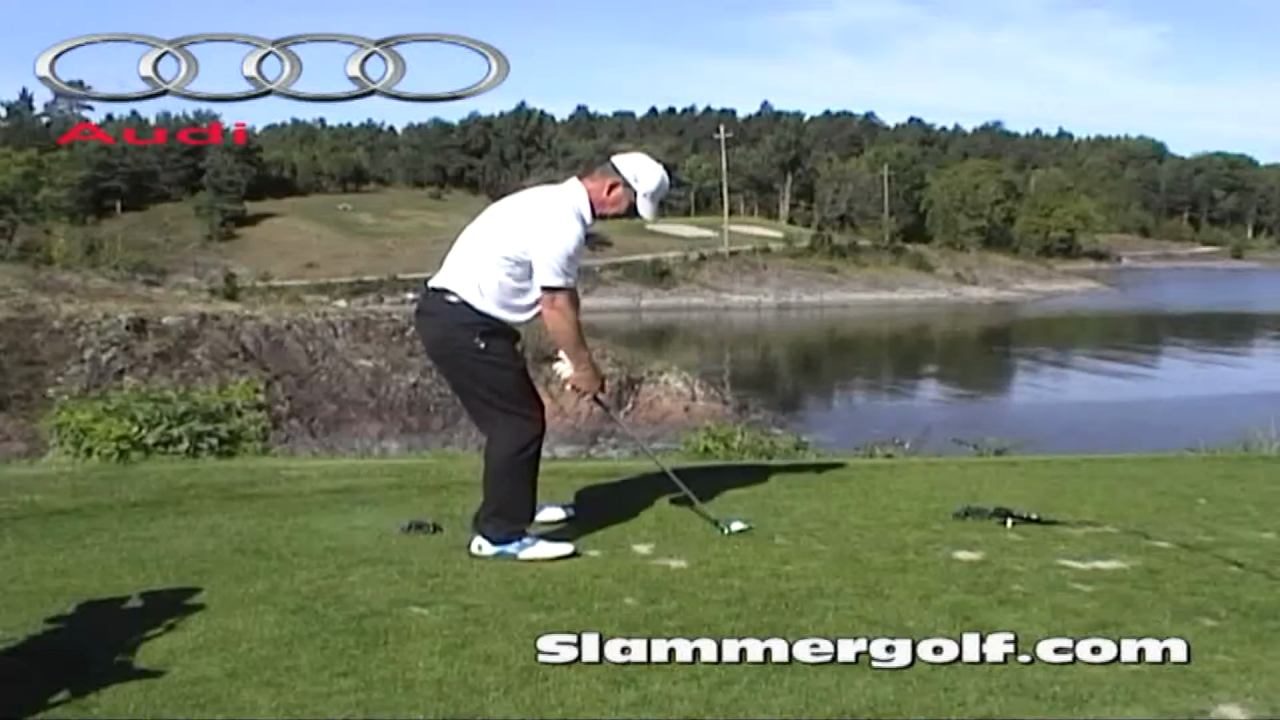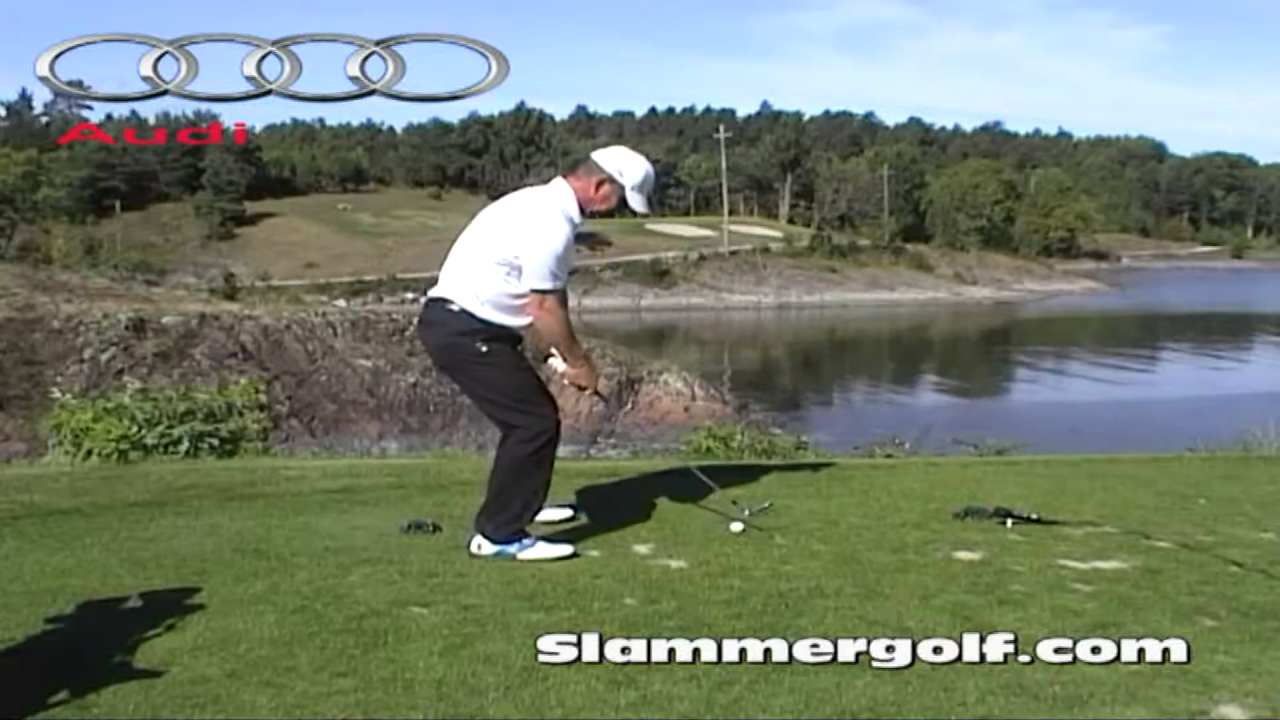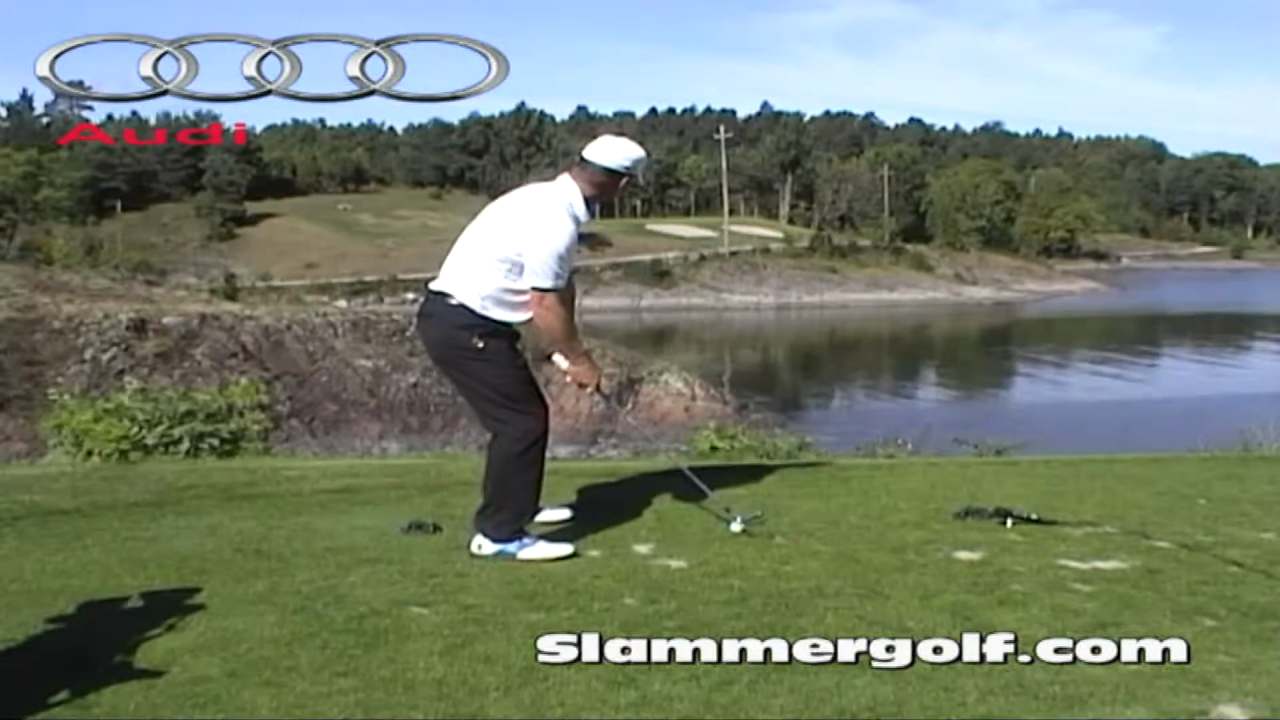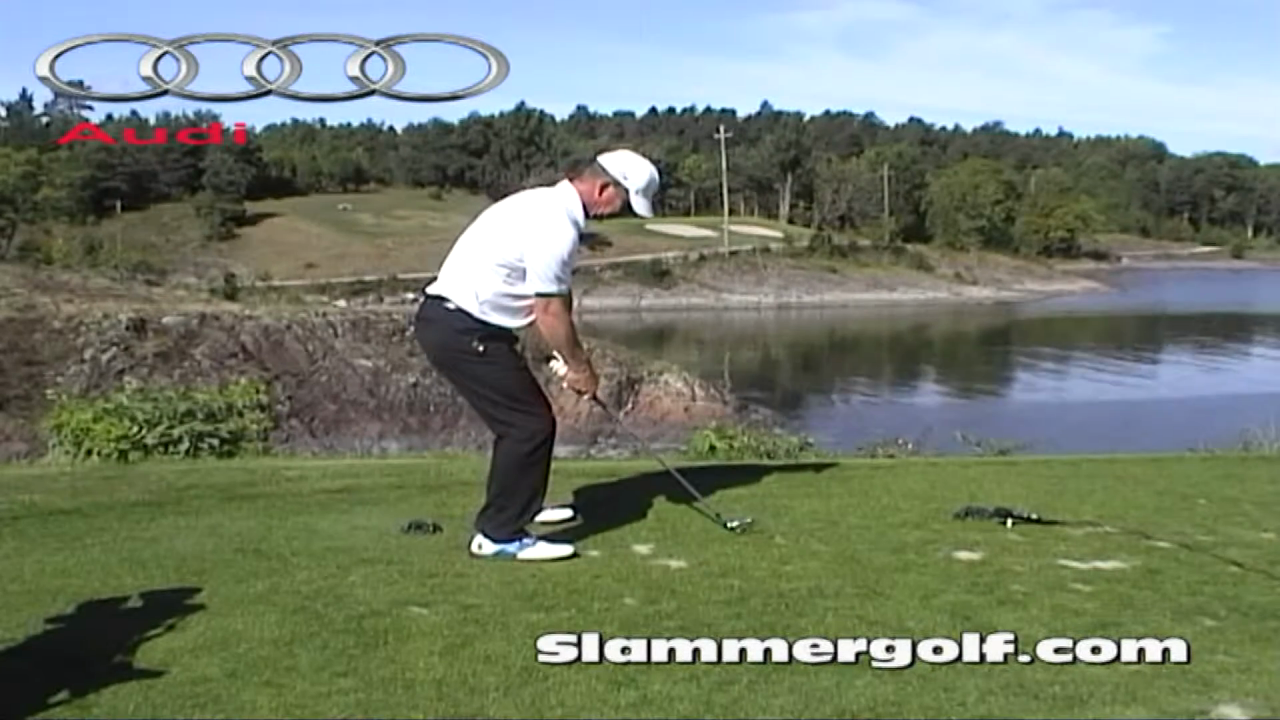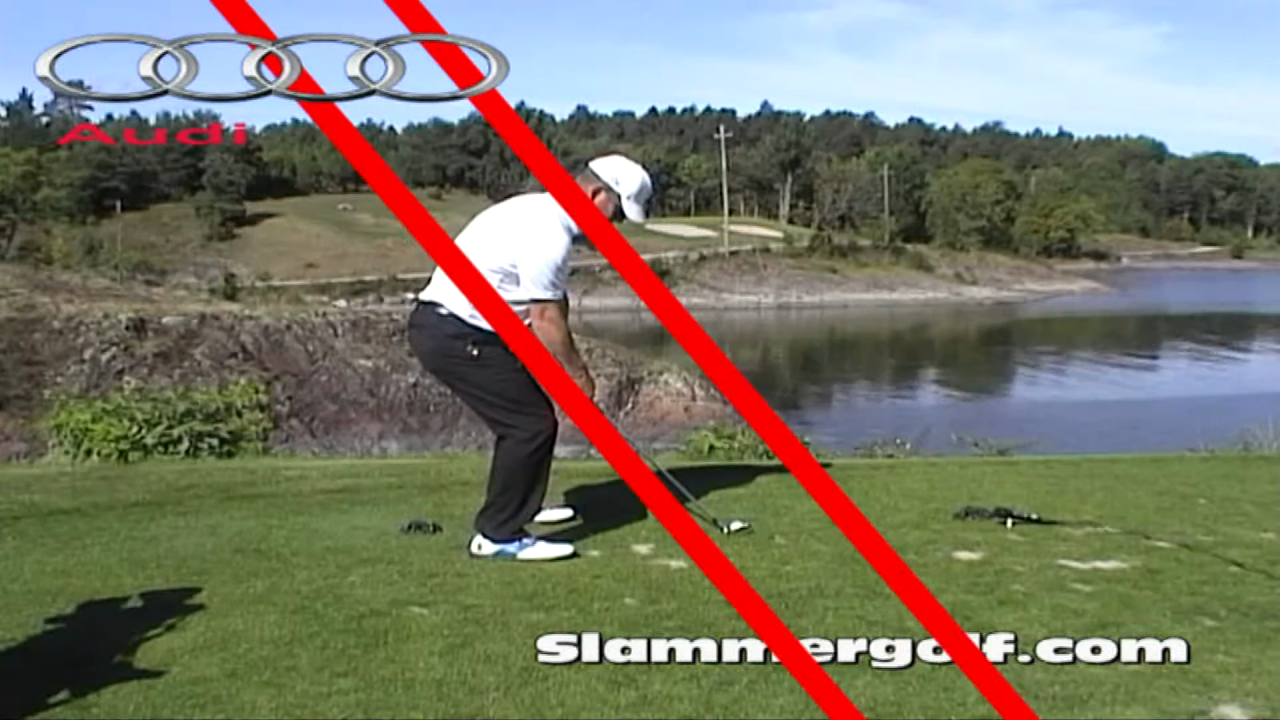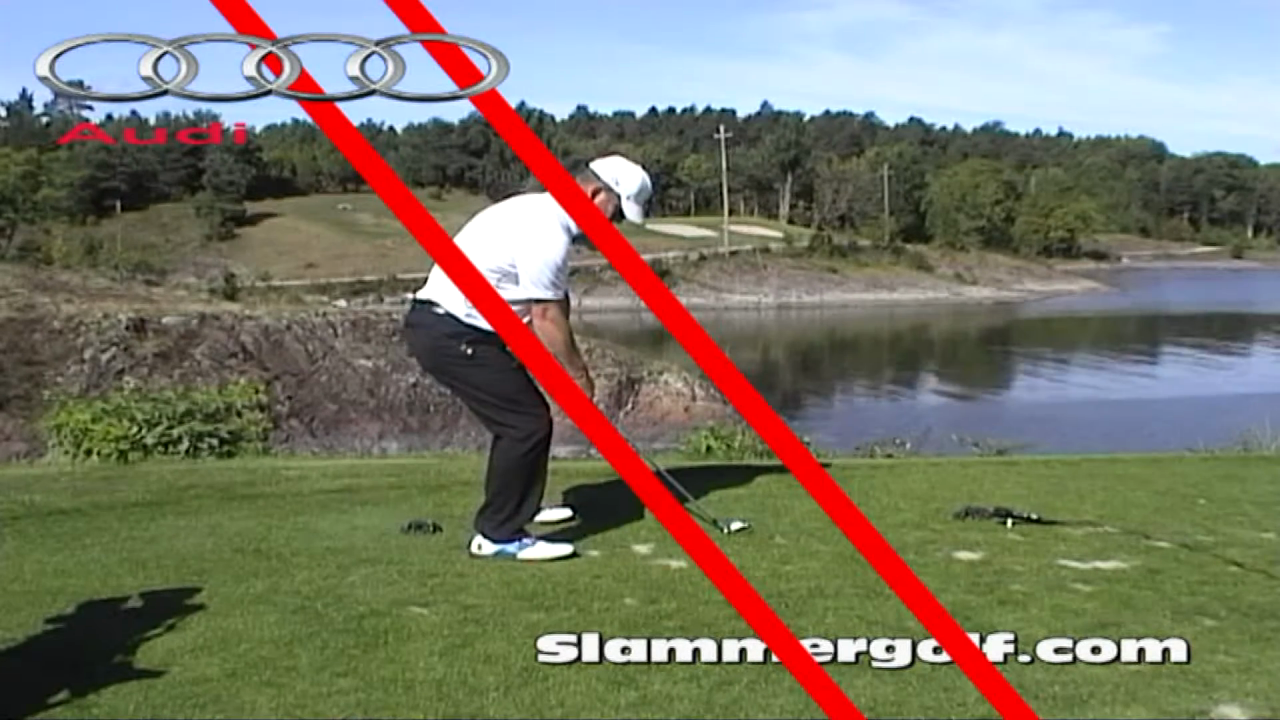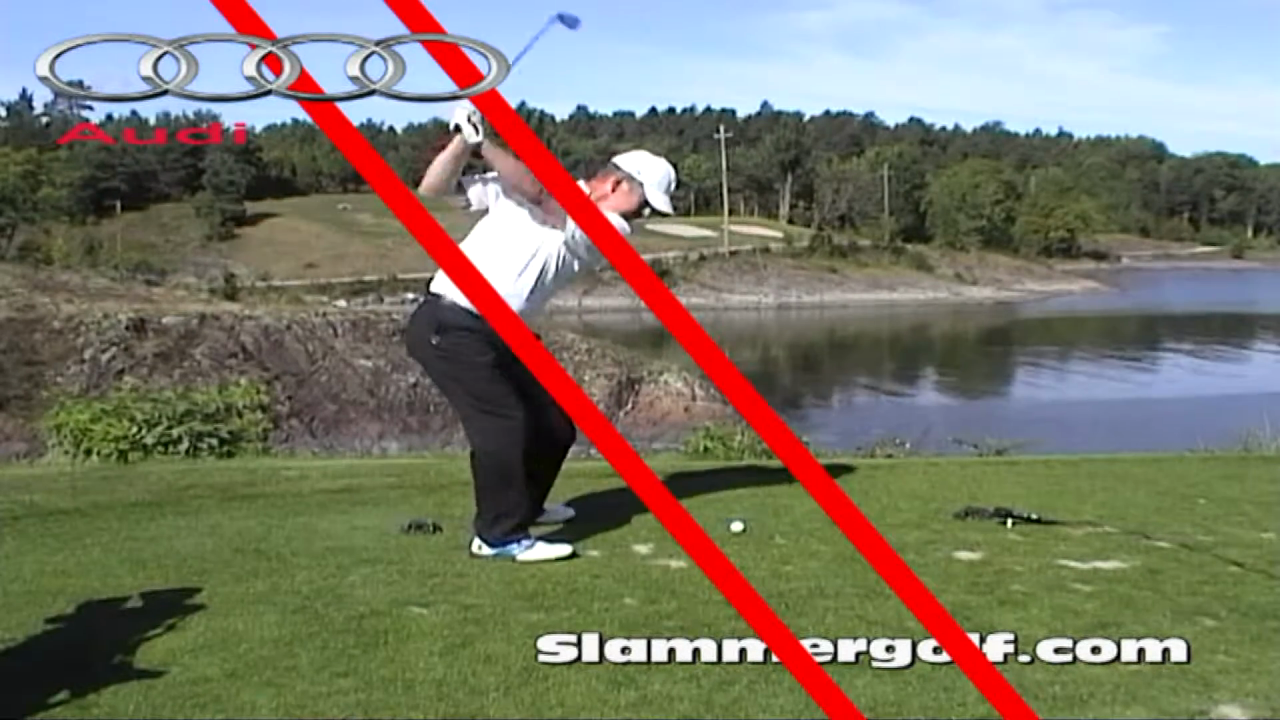
dt=0.7s
person 1, frame 1
left shoulder: (561, 206)
right shoulder: (561, 221)
left elbow: (563, 296)
right elbow: (555, 305)
left wrist: (574, 357)
right wrist: (584, 366)
left hip: (460, 316)
right hip: (461, 322)
left knee: (522, 415)
right knee: (518, 423)
left ankle: (515, 505)
right ankle: (498, 534)
person 1, frame 2
left shoulder: (548, 205)
right shoulder: (551, 223)
left elbow: (551, 296)
right elbow: (544, 306)
left wrist: (568, 353)
right wrist: (579, 362)
left hip: (463, 323)
right hip: (462, 330)
left knee: (526, 416)
right knee: (534, 422)
left ankle: (517, 505)
right ankle: (499, 535)
person 1, frame 3
left shoulder: (551, 201)
right shoulder: (555, 221)
left elbow: (559, 288)
right elbow: (544, 305)
left wrist: (573, 351)
right wrist: (579, 360)
left hip: (464, 319)
right hip: (462, 325)
left knee: (526, 414)
right knee: (521, 423)
left ankle: (515, 504)
right ankle: (498, 533)
person 1, frame 4
left shoulder: (550, 205)
right shoulder: (555, 226)
left elbow: (555, 300)
right elbow: (549, 311)
left wrist: (571, 359)
right wrist: (580, 365)
left hip: (458, 321)
right hip: (459, 328)
left knee: (525, 416)
right knee: (529, 423)
left ankle: (520, 505)
right ankle: (498, 533)
person 1, frame 5
left shoulder: (544, 213)
right shoulder: (547, 232)
left elbow: (552, 306)
right elbow: (545, 318)
left wrist: (569, 364)
right wrist: (576, 372)
left hip: (451, 326)
right hip: (453, 333)
left knee: (526, 415)
right knee: (532, 423)
left ankle: (520, 505)
right ankle: (498, 534)
person 1, frame 6
left shoulder: (545, 215)
right shoulder: (546, 233)
left elbow: (554, 305)
right elbow: (547, 319)
left wrist: (570, 367)
right wrist: (578, 375)
left hip: (452, 326)
right hip: (449, 332)
left knee: (523, 415)
right knee: (527, 423)
left ankle: (518, 505)
right ankle: (498, 534)
person 1, frame 7
right shoulder: (529, 175)
left elbow: (537, 197)
right elbow: (431, 190)
left wrist: (483, 142)
right wrist: (463, 139)
left hip: (500, 336)
right hip: (449, 324)
left knee: (555, 421)
right knee: (502, 425)
left ankle: (524, 505)
right ankle: (499, 534)
